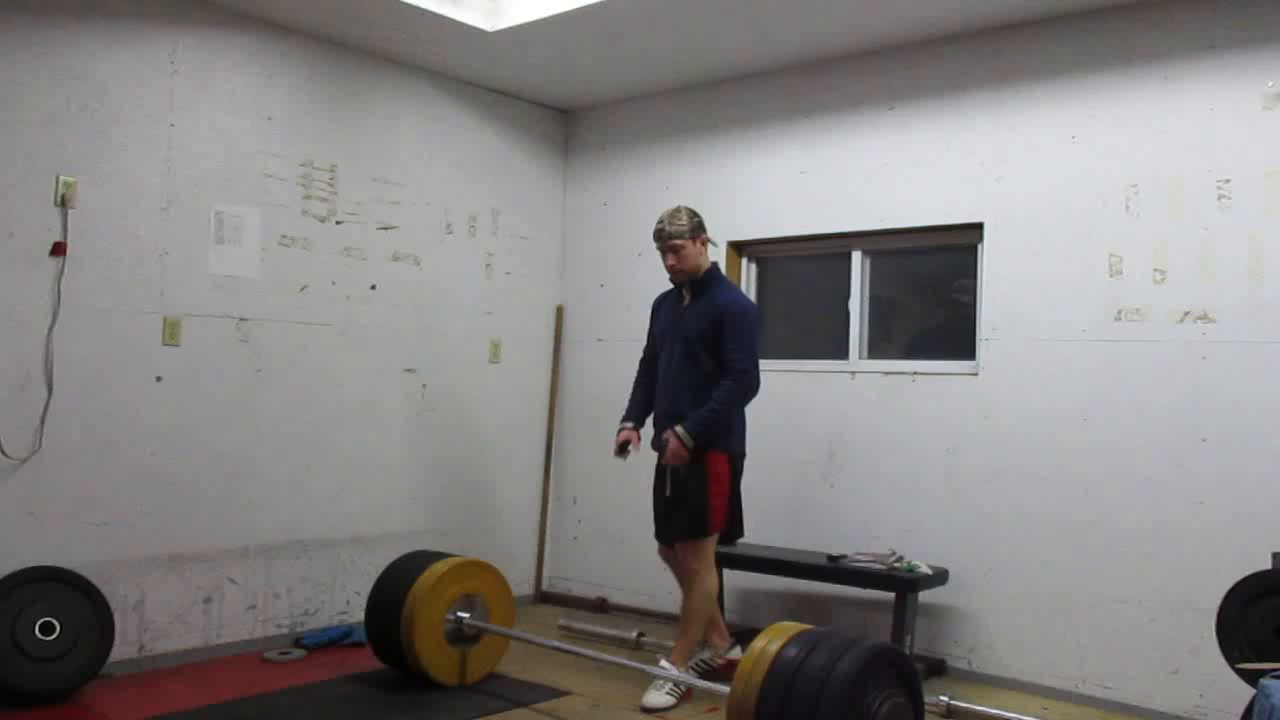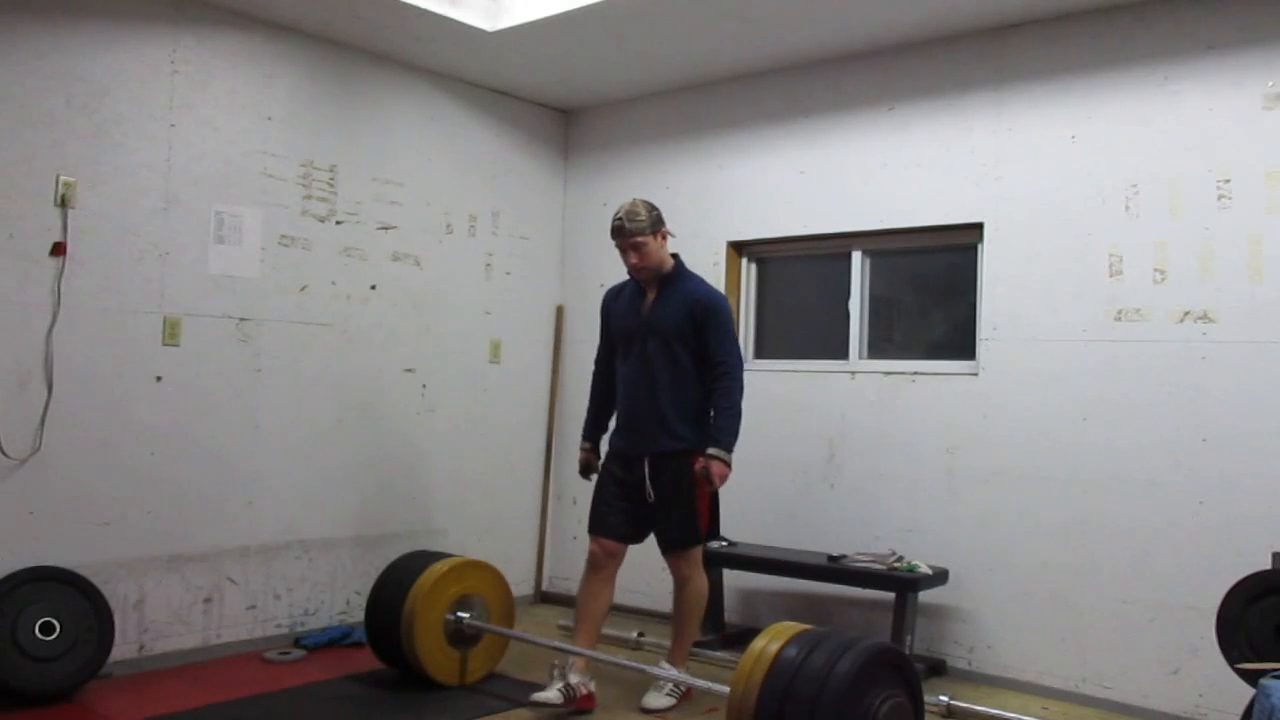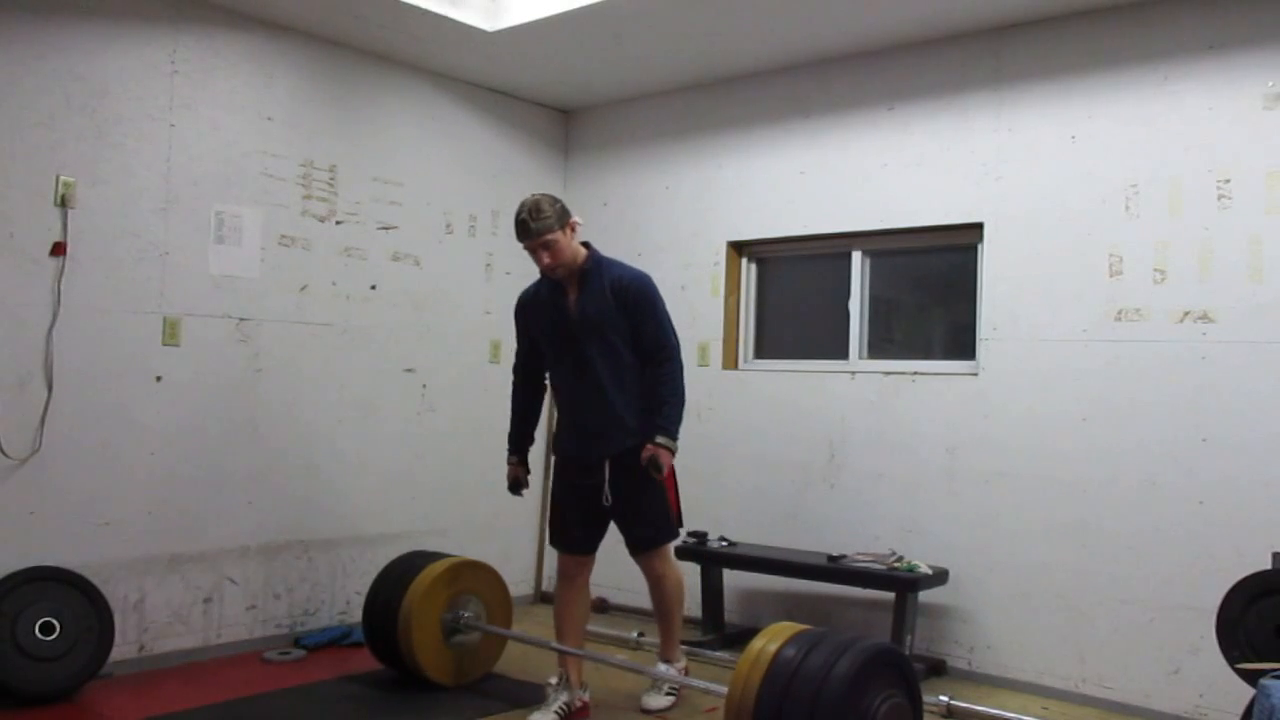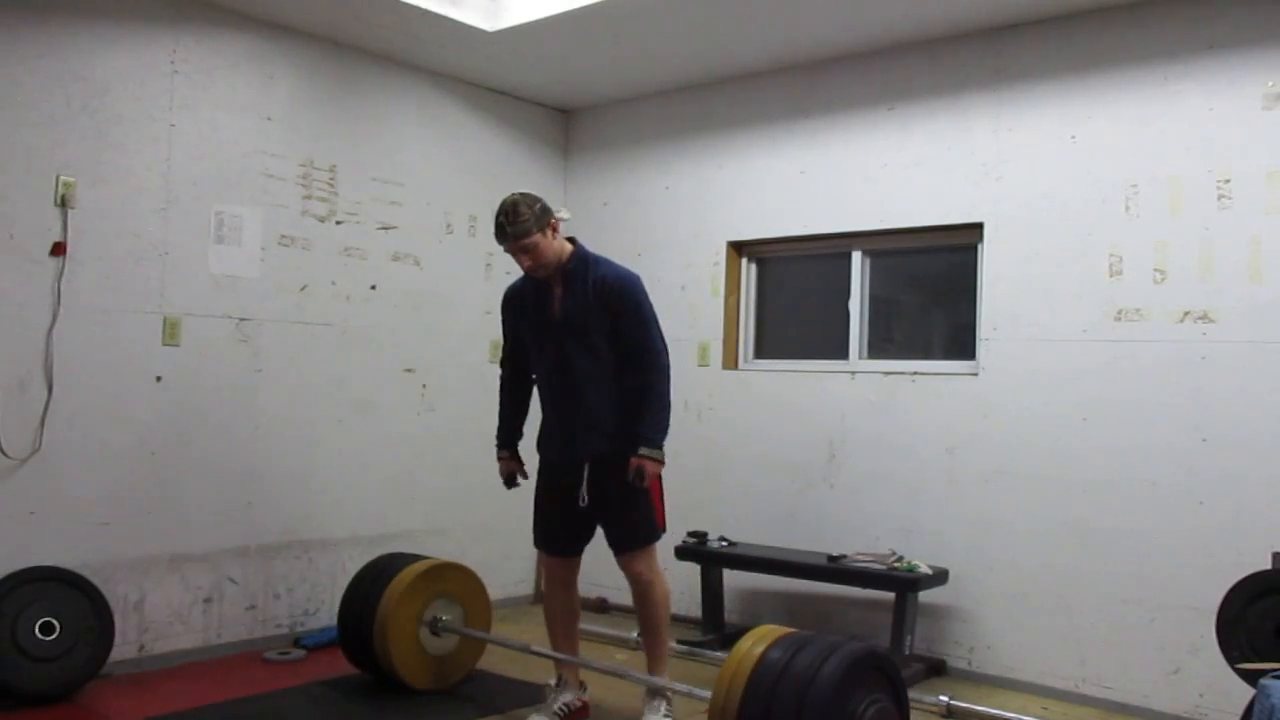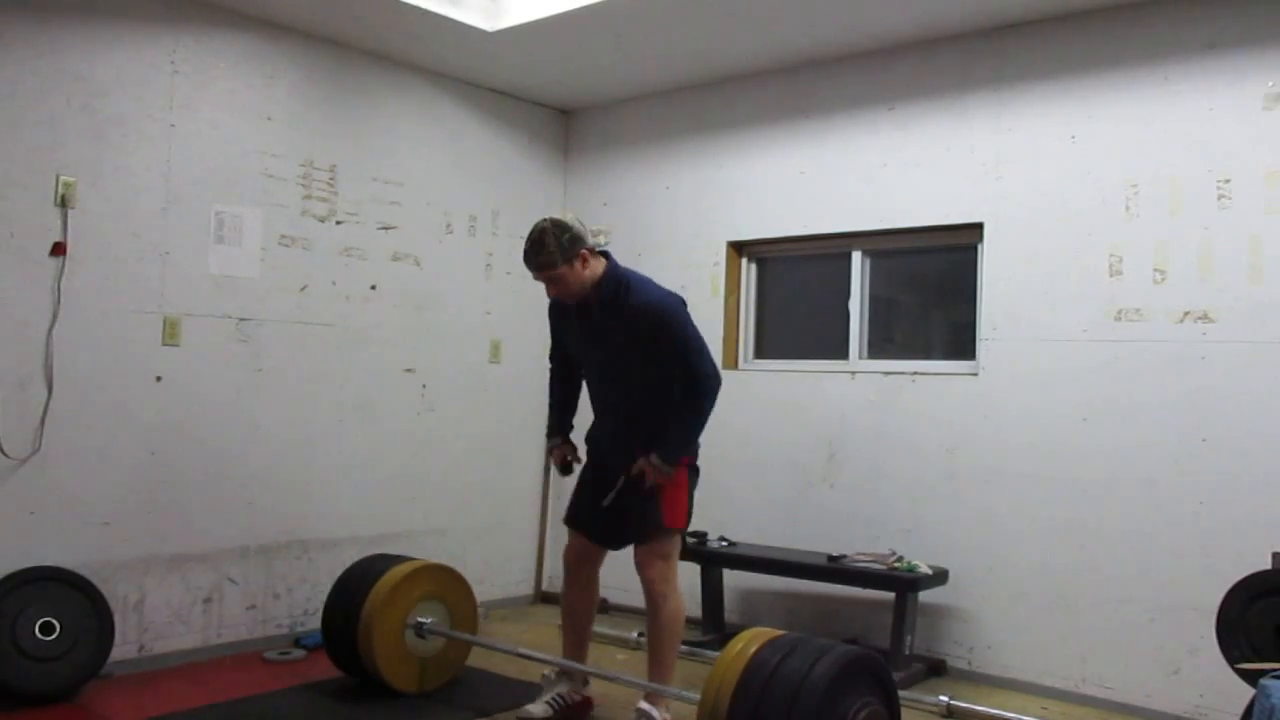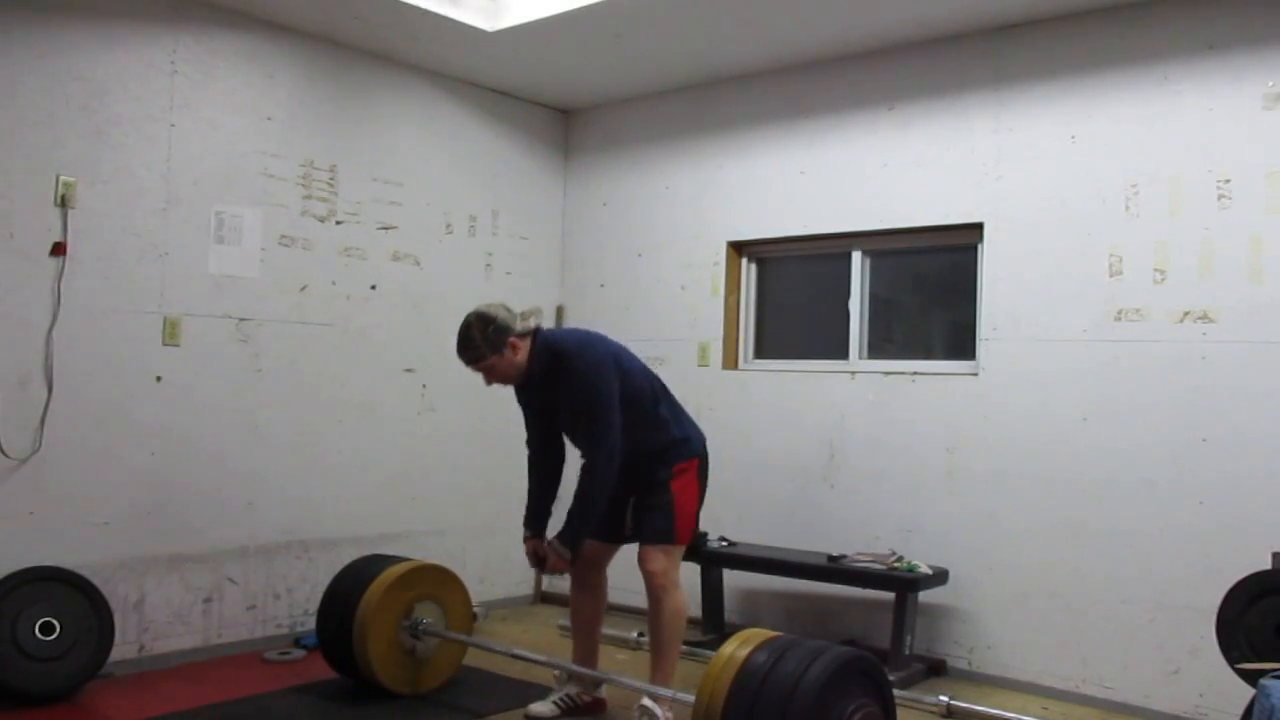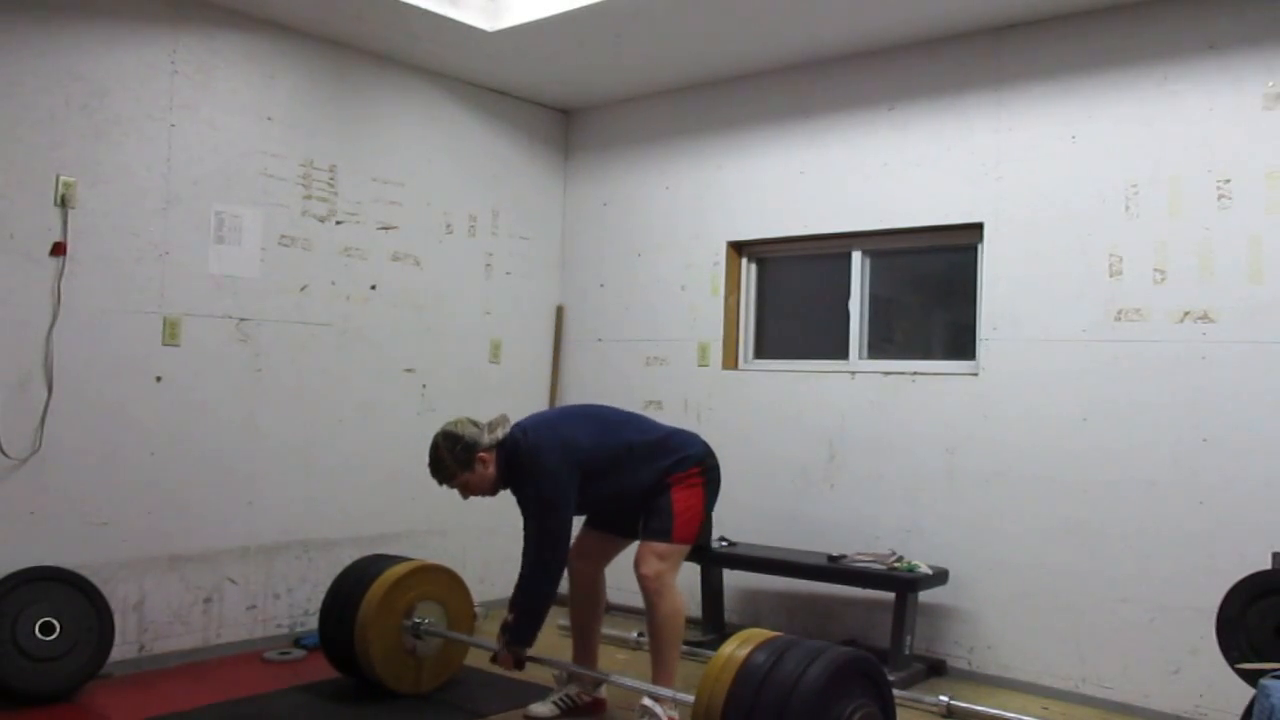
dt=0.5s
person 1, frame 1
left shoulder: (732, 305)
right shoulder: (664, 304)
left elbow: (742, 380)
right elbow: (649, 371)
left wrist: (689, 432)
right wrist: (632, 420)
left hip: (709, 453)
right hip: (671, 451)
left knee: (696, 556)
right knee: (673, 552)
left ankle: (677, 669)
right ankle: (719, 645)
person 1, frame 2
left shoulder: (703, 300)
right shoulder: (616, 300)
left elbow: (727, 377)
left wrist: (719, 448)
right wrist: (590, 438)
left hip: (680, 455)
right hip: (625, 452)
left knee: (685, 563)
right knee: (601, 553)
left ankle: (676, 671)
right ankle: (576, 676)
person 1, frame 3
left shoulder: (629, 285)
right shoulder: (532, 302)
left elbow: (666, 362)
right elbow: (528, 380)
left wrist: (665, 436)
right wrist: (517, 450)
left hip: (636, 449)
right hip: (575, 454)
left knee: (655, 558)
right knee: (571, 566)
left ankle: (671, 664)
person 1, frame 4
left shoulder: (616, 284)
right shoulder: (518, 298)
left elbow: (652, 366)
right elbow: (515, 374)
left wrist: (650, 446)
right wrist: (506, 443)
left hip: (620, 452)
right hip: (559, 453)
left knee: (639, 565)
right knee: (556, 567)
person 1, frame 5
left shoulder: (652, 305)
right shoulder: (565, 308)
left elbow: (703, 382)
left wrist: (667, 455)
right wrist: (559, 433)
left hip: (663, 454)
right hip: (608, 451)
left knee: (656, 570)
right knee: (579, 557)
person 1, frame 6
left shoulder: (583, 360)
right shoulder: (530, 375)
left elbow: (601, 456)
right elbow: (544, 451)
left wrist: (568, 539)
right wrist: (534, 528)
left hip: (674, 456)
right hip: (617, 467)
left knee: (657, 567)
right knee: (585, 562)
right ankle: (583, 686)
person 1, frame 7
left shoulder: (543, 460)
right shoulder: (517, 453)
left elbow: (548, 555)
right elbow: (539, 547)
left wrist: (517, 641)
right wrist: (516, 618)
left hip: (684, 470)
right hip: (638, 478)
left knee: (652, 571)
right knee: (581, 560)
right ankle: (585, 687)
